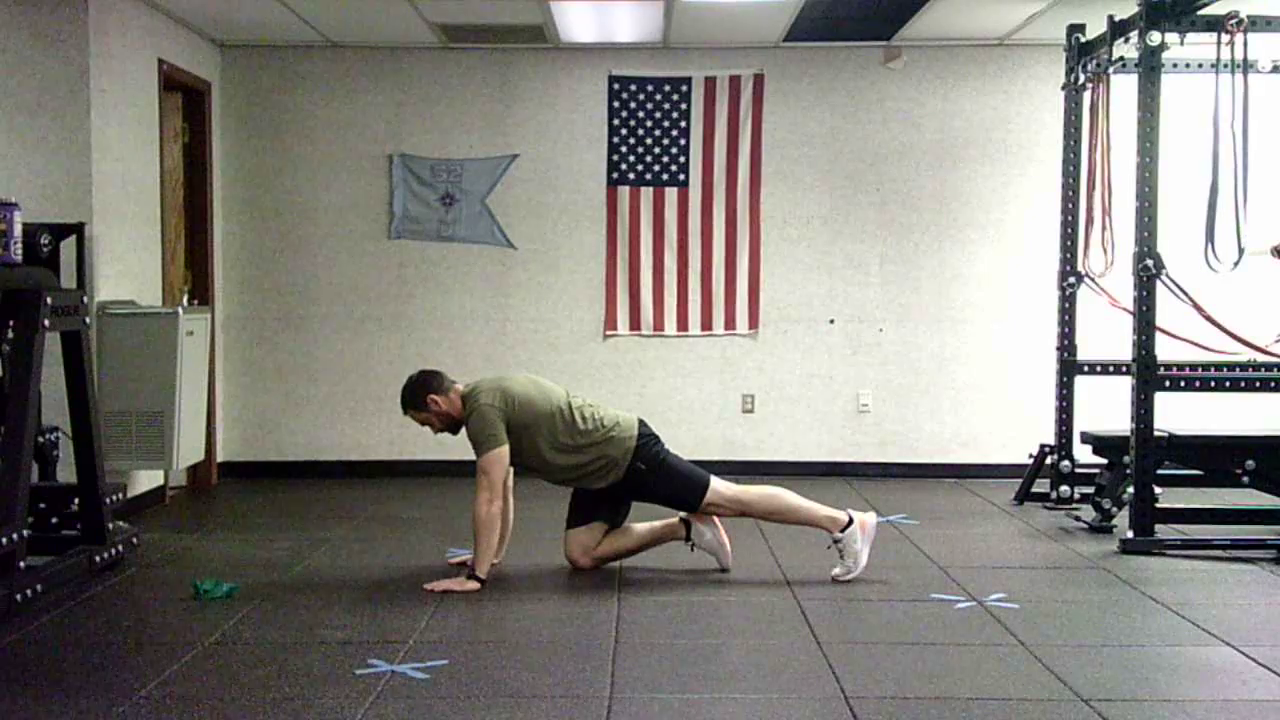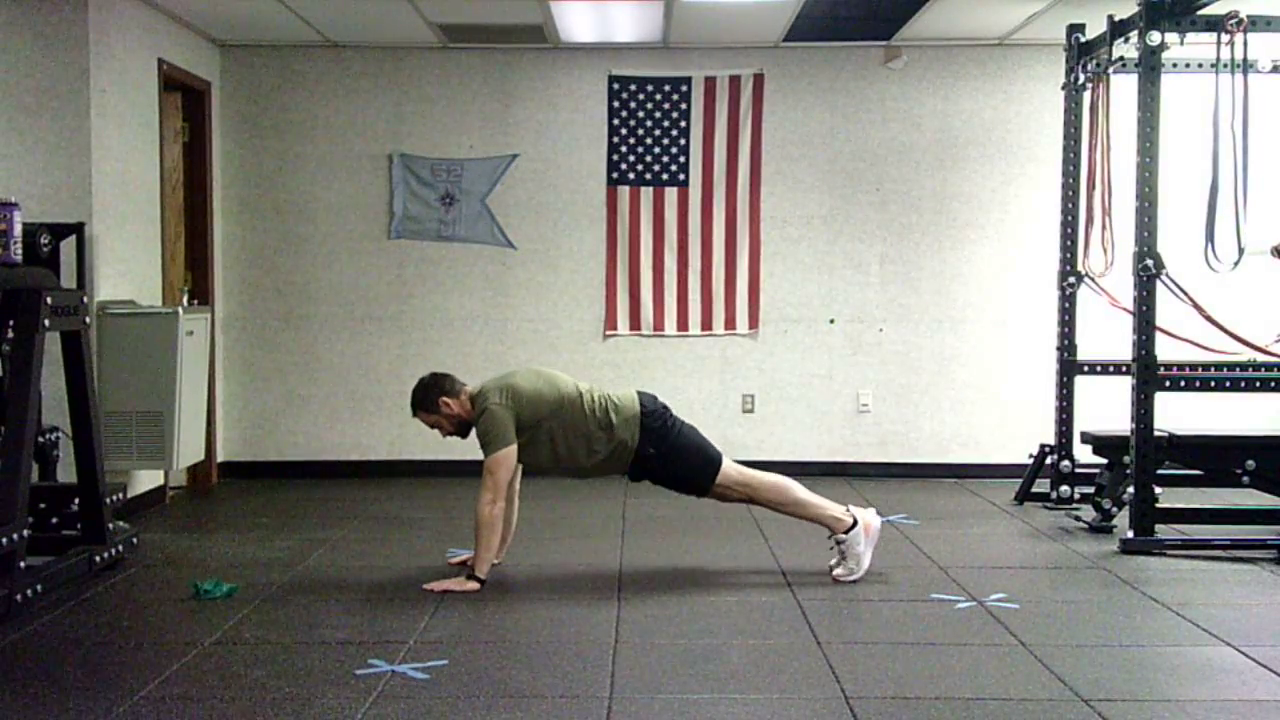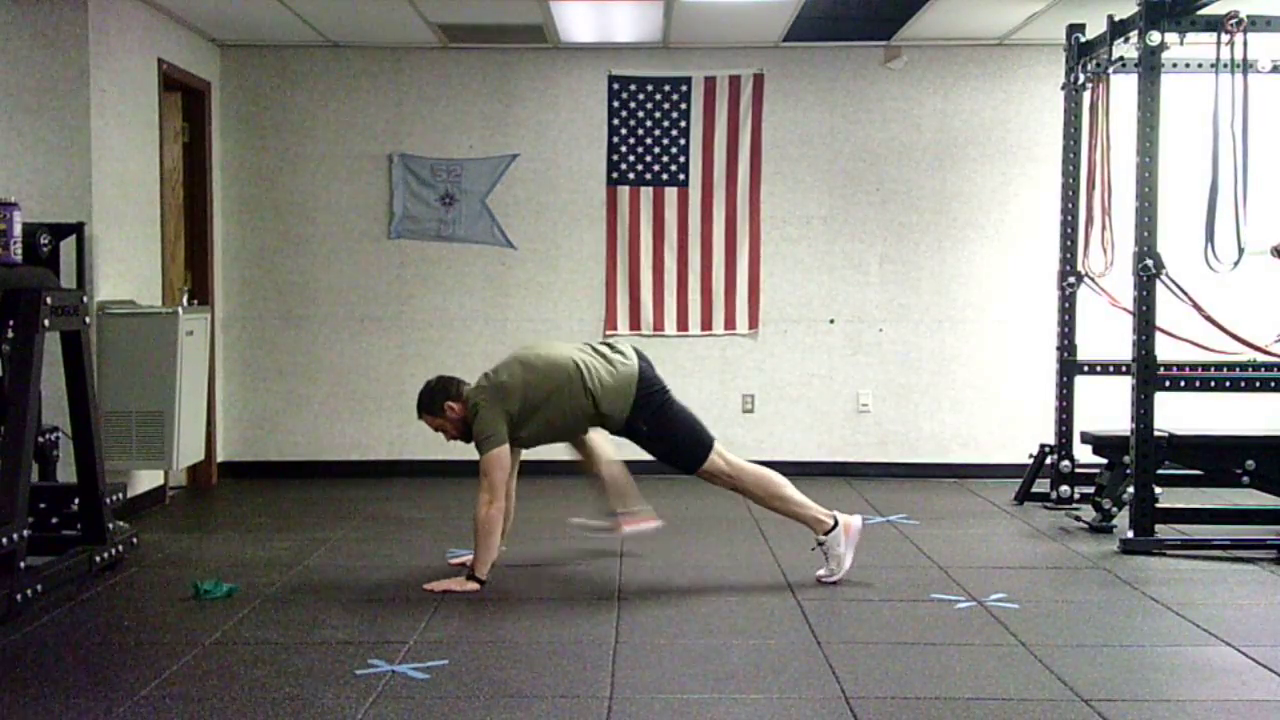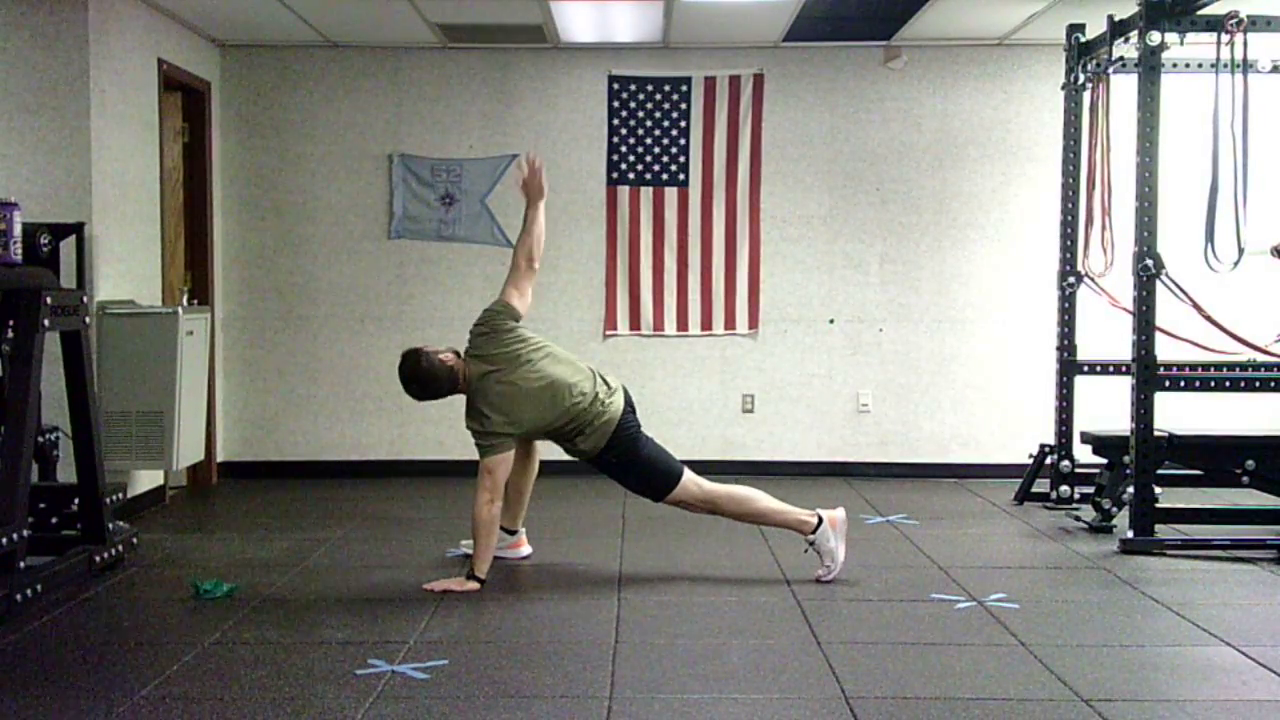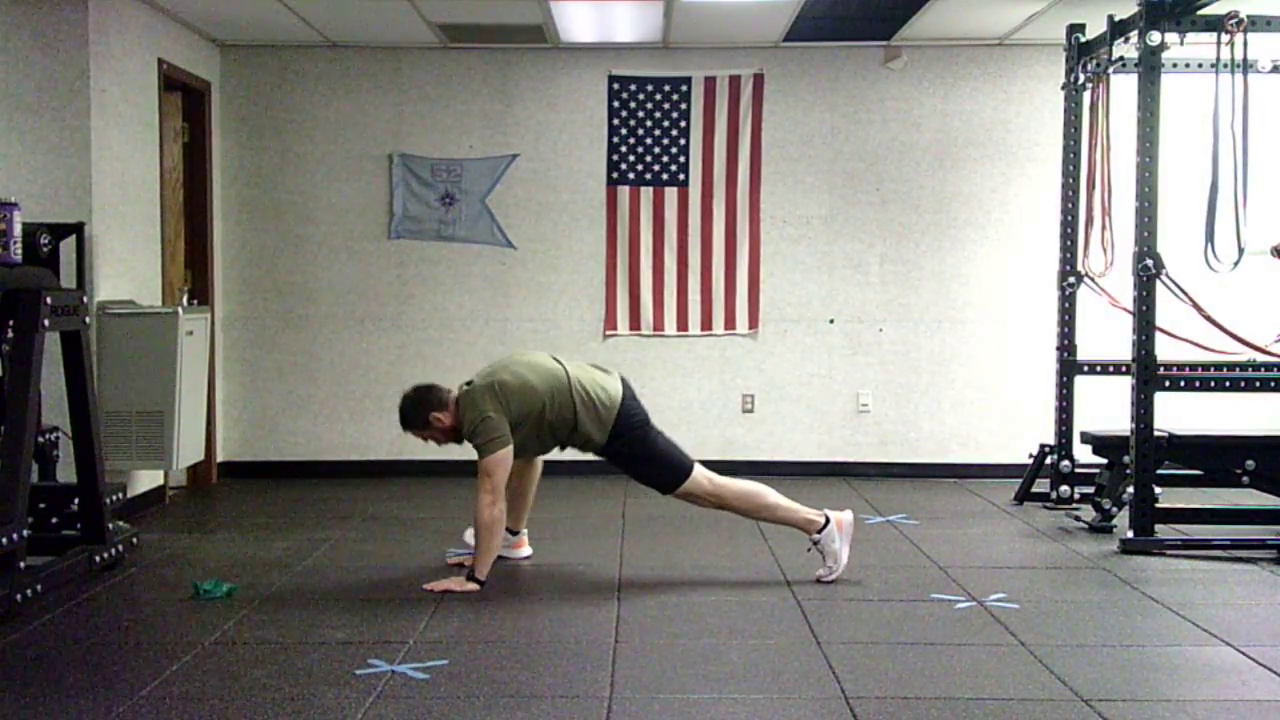
dt=1s
person 1, frame 1
left shoulder: (482, 410)
right shoulder: (490, 396)
left elbow: (490, 498)
right elbow: (503, 491)
left wrist: (476, 575)
right wrist: (492, 553)
left hip: (626, 455)
right hip: (607, 464)
left knee: (729, 498)
right knee: (581, 555)
left ankle: (846, 524)
right ankle: (687, 529)
person 1, frame 2
left shoulder: (491, 410)
right shoulder: (500, 400)
left elbow: (492, 499)
right elbow: (509, 491)
left wrist: (476, 575)
right wrist: (494, 553)
left hip: (640, 432)
right hip: (634, 434)
left knee: (739, 483)
right knee: (733, 488)
left ankle: (851, 528)
right ankle: (848, 516)
person 1, frame 3
left shoulder: (485, 411)
right shoulder: (495, 393)
left elbow: (491, 497)
right elbow: (506, 481)
left wrist: (477, 576)
right wrist: (490, 548)
left hip: (627, 395)
right hip: (618, 363)
left knee: (721, 467)
right knee: (580, 432)
left ankle: (832, 526)
right ankle: (628, 512)
person 1, frame 4
left shoulder: (488, 413)
right shoulder: (490, 336)
left elbow: (490, 495)
right elbow: (527, 264)
left wrist: (475, 576)
right wrist: (535, 200)
left hip: (606, 436)
right hip: (606, 395)
left knee: (700, 495)
left ankle: (817, 525)
right ankle: (511, 538)
person 1, frame 5
left shoulder: (480, 414)
right shoulder: (480, 397)
left elbow: (490, 495)
right elbow: (502, 482)
left wrist: (475, 576)
right wrist: (490, 541)
left hip: (612, 419)
right hip: (604, 393)
left knee: (705, 490)
right knee: (522, 443)
left ankle: (823, 525)
right ankle: (512, 538)
